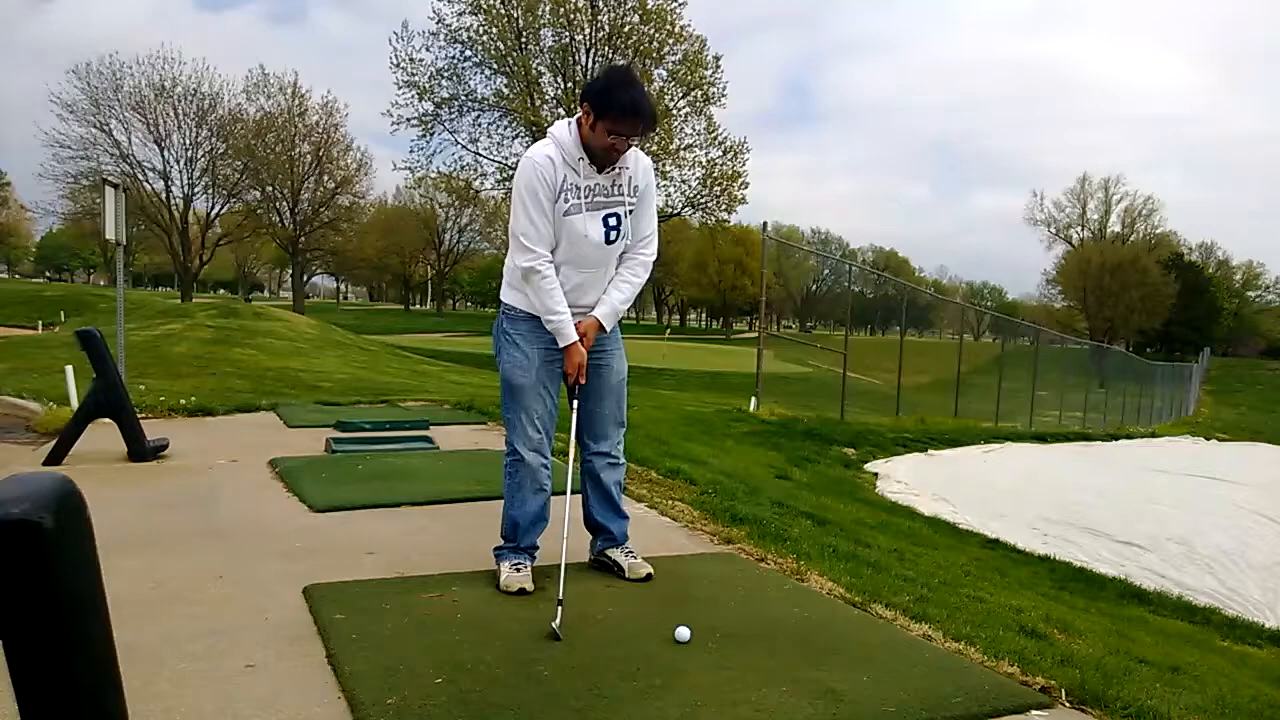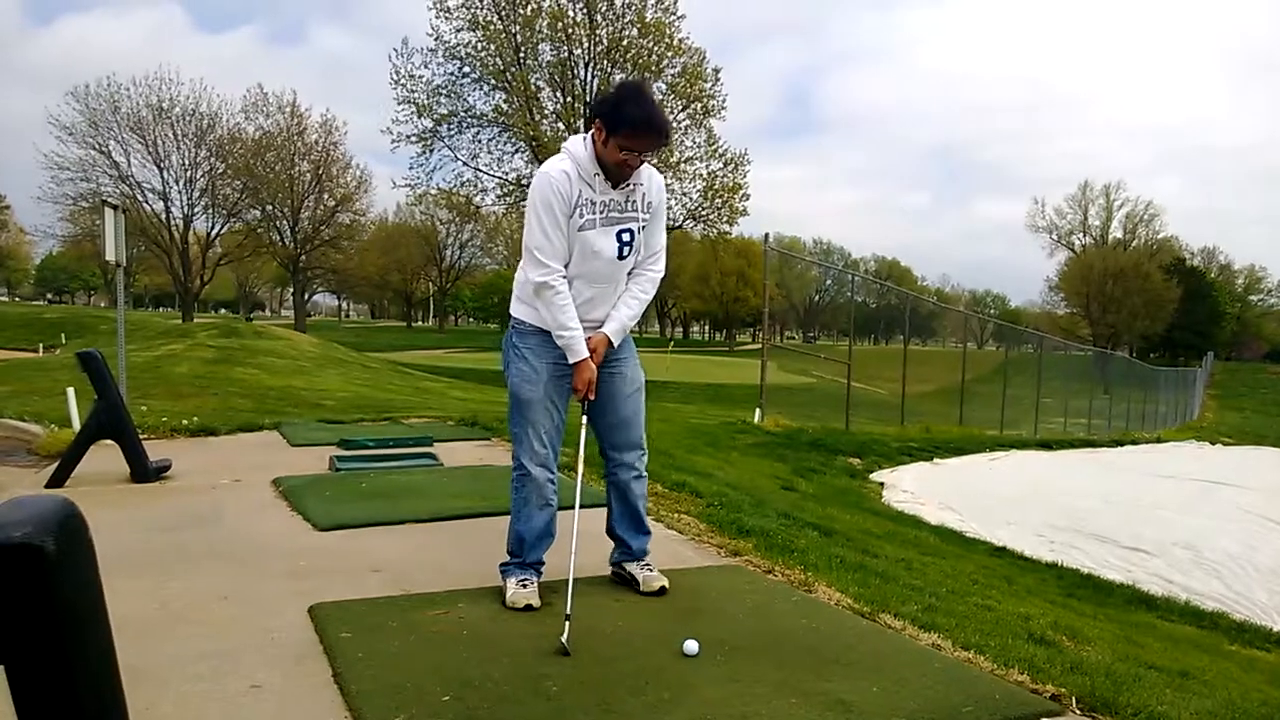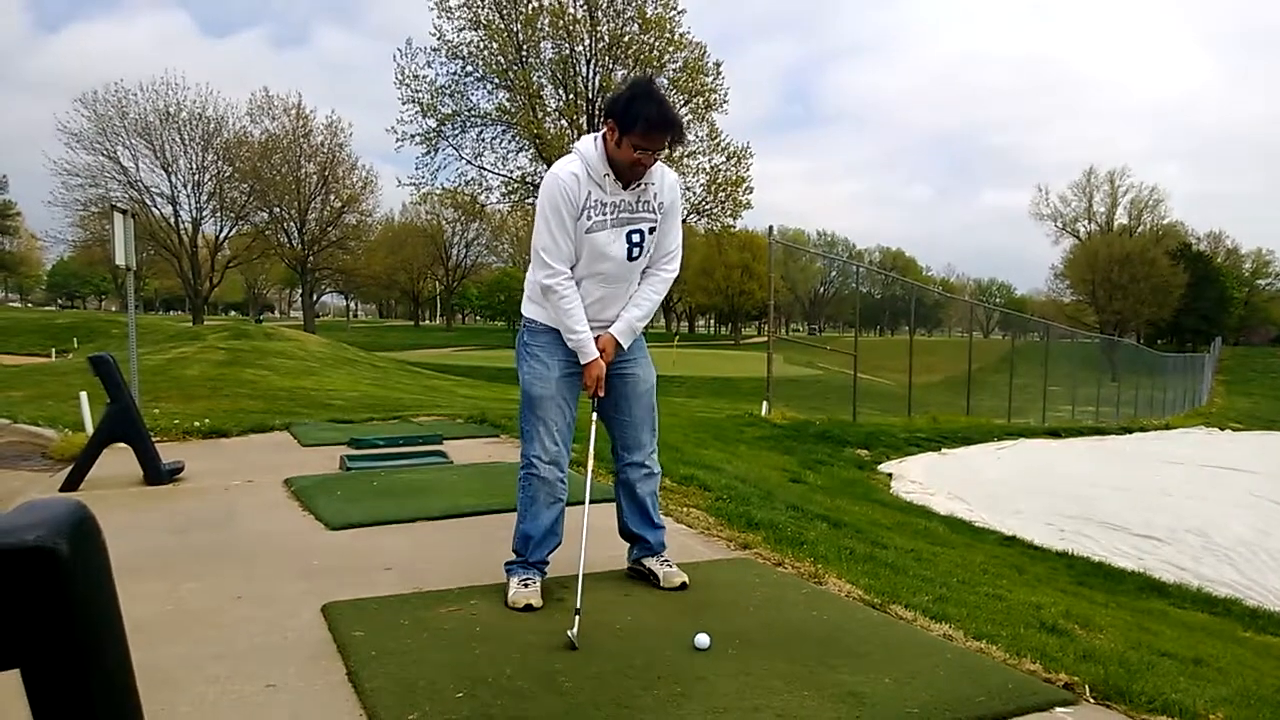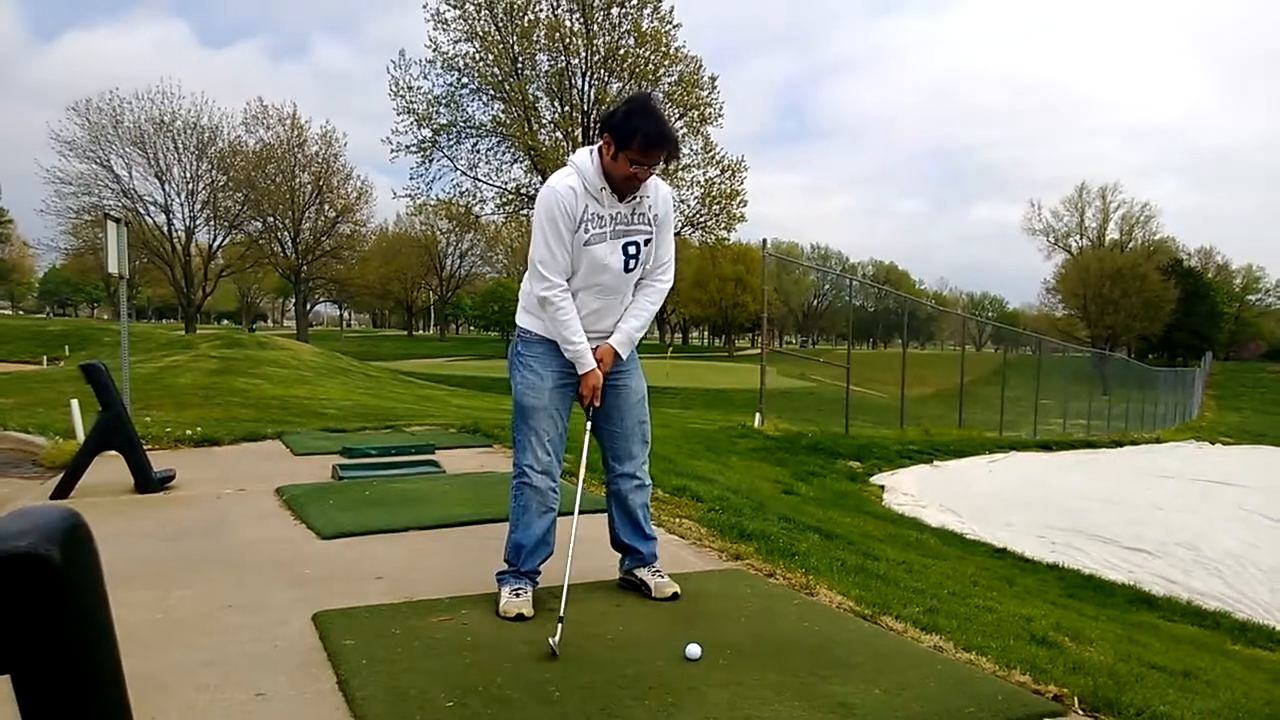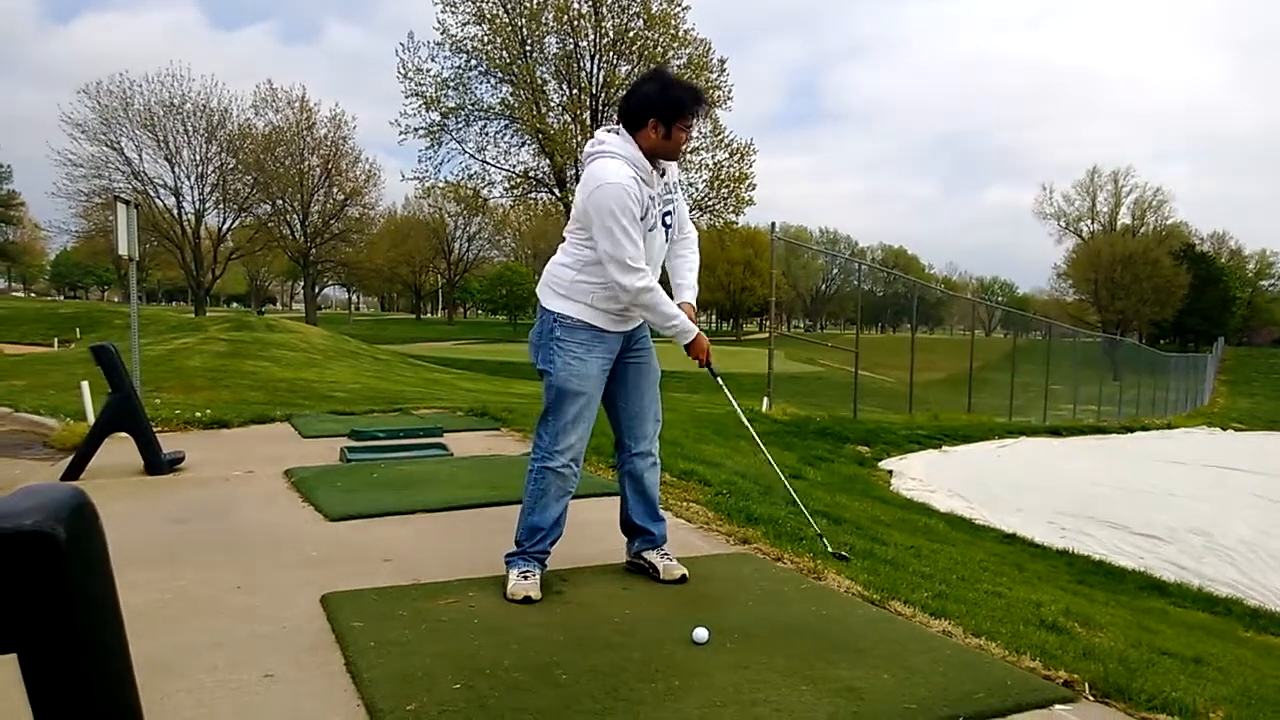
dt=0.7s
person 1, frame 1
left shoulder: (640, 169)
right shoulder: (542, 162)
left elbow: (640, 255)
right elbow: (532, 260)
left wrist: (599, 319)
right wrist: (566, 337)
left hip: (600, 323)
right hip: (533, 320)
left knee: (607, 444)
right knee: (530, 445)
left ankle: (611, 542)
right ankle: (517, 551)
person 1, frame 2
left shoulder: (651, 185)
right shoulder: (556, 177)
left elbow: (649, 269)
right elbow: (545, 275)
left wrist: (606, 336)
right wrist: (577, 353)
left hip: (611, 336)
right hip: (543, 334)
left knee: (628, 453)
right knee: (537, 461)
left ankle: (631, 555)
right ankle: (522, 567)
person 1, frame 3
left shoulder: (665, 185)
right shoulder: (565, 179)
left elbow: (662, 269)
right elbow: (552, 275)
left wrist: (616, 336)
right wrist: (586, 352)
left hip: (623, 335)
right hip: (554, 333)
left knee: (639, 452)
right knee: (545, 459)
left ankle: (647, 551)
right ankle: (527, 567)
person 1, frame 4
left shoulder: (658, 197)
right shoulder: (562, 192)
left elbow: (657, 280)
right elbow: (549, 287)
left wrist: (614, 347)
right wrist: (583, 362)
left hip: (616, 346)
right hip: (548, 343)
left knee: (631, 463)
right knee: (537, 468)
left ankle: (639, 562)
right ankle: (519, 576)
person 1, frame 5
left shoulder: (663, 167)
right shoulder: (611, 180)
left elbow: (681, 234)
right elbow: (631, 278)
left wrist: (687, 301)
right wrist: (686, 334)
left hip: (629, 324)
right hip: (576, 323)
left knee: (642, 442)
right knee: (562, 450)
left ankle: (647, 544)
right ankle: (528, 559)
